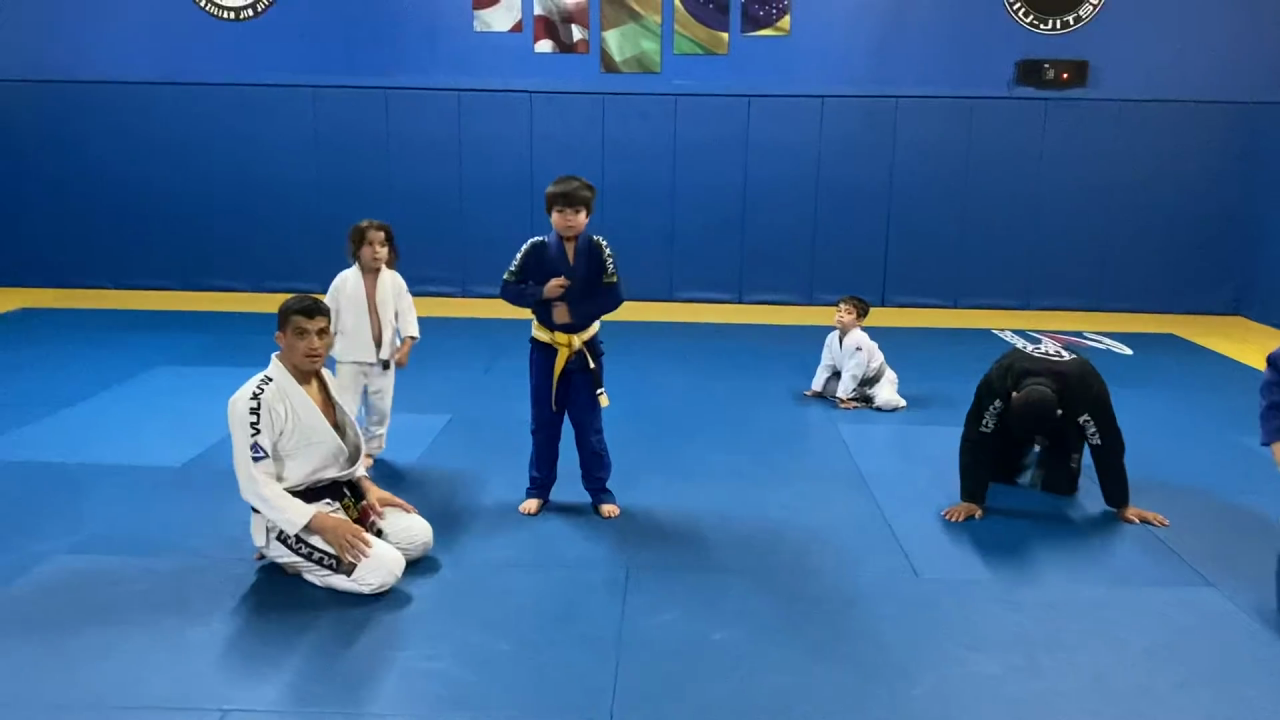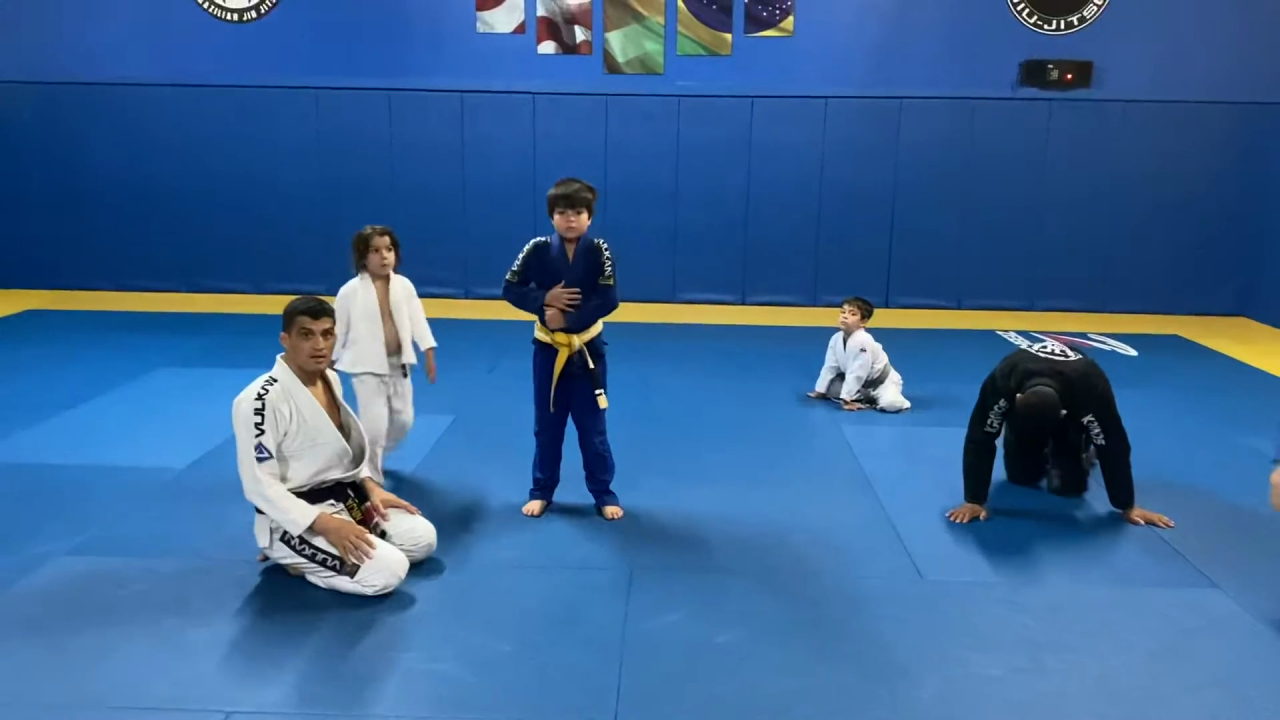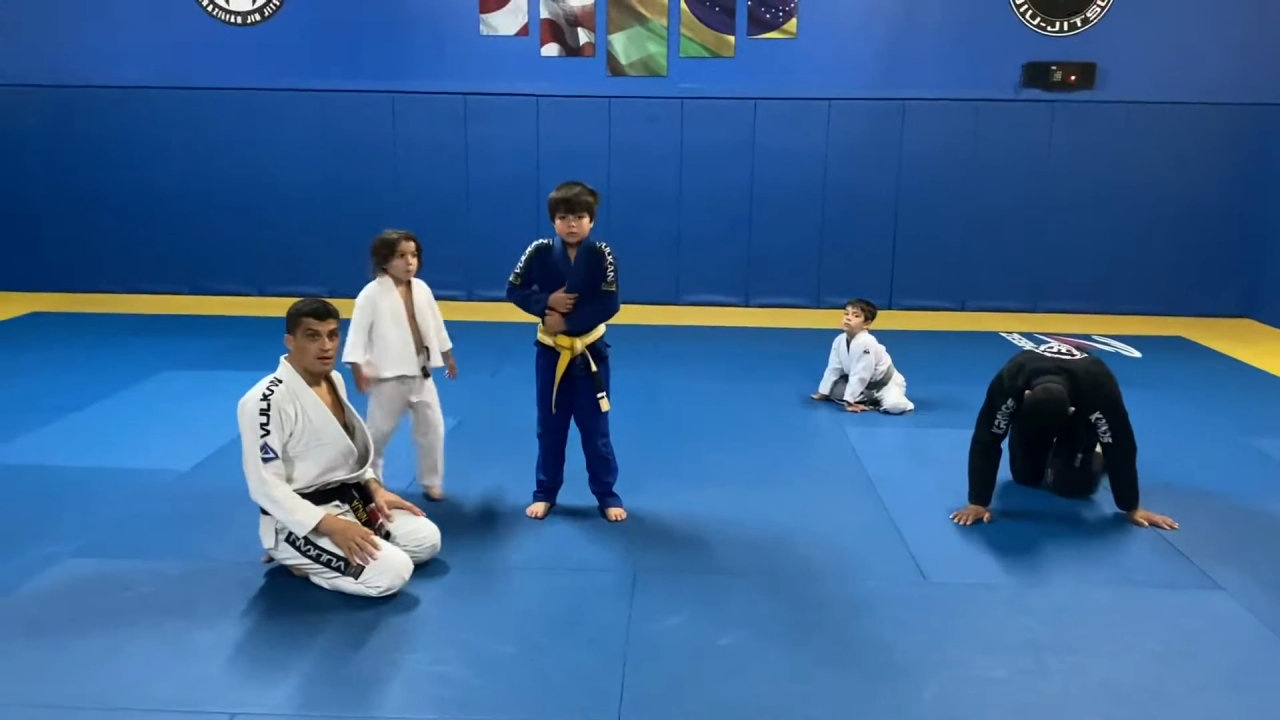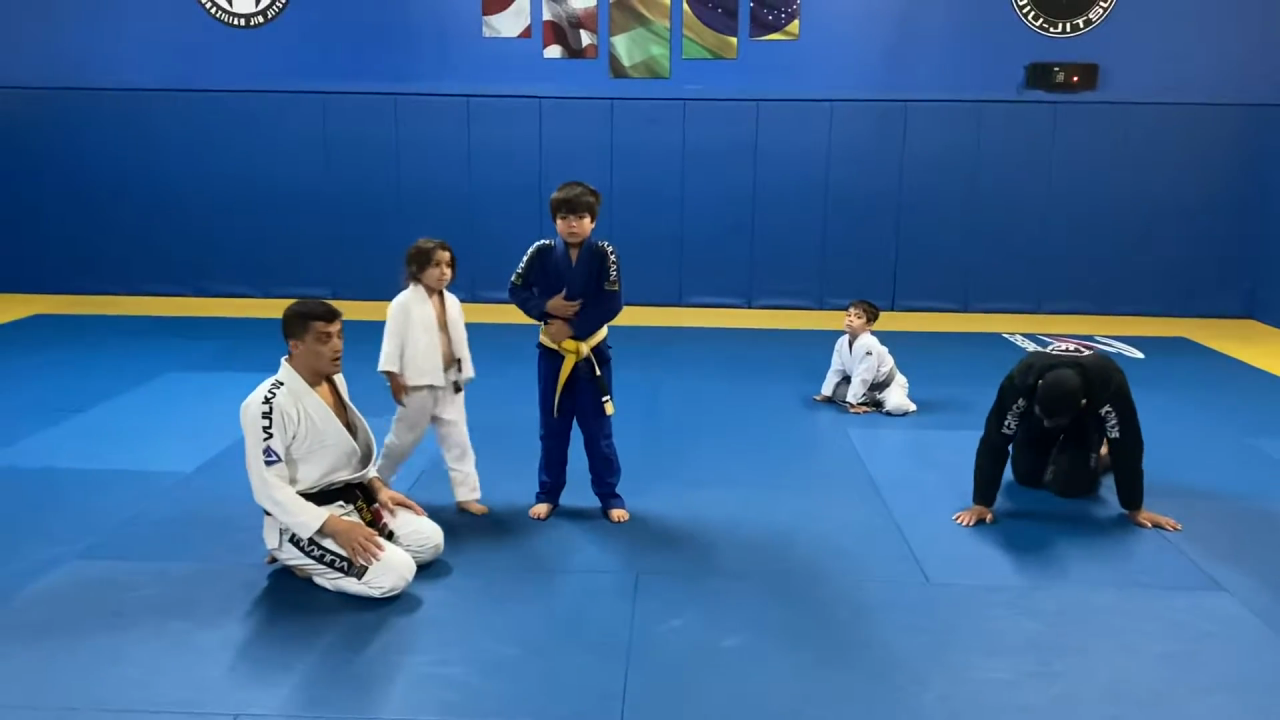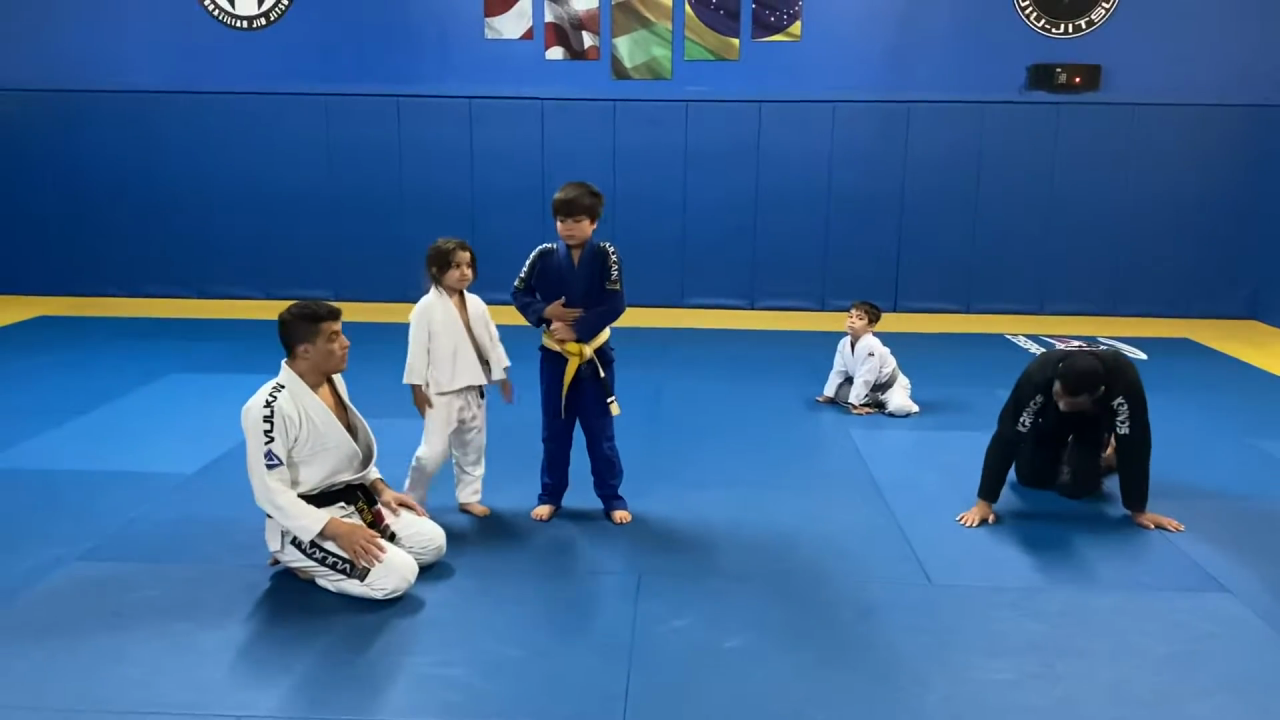
dt=0.2s
person 1, frame 1
left shoulder: (599, 249)
right shoulder: (535, 249)
left elbow: (613, 297)
right elbow: (508, 289)
left wrist: (574, 314)
right wrist: (541, 293)
left hip: (585, 349)
right hip: (546, 348)
left knee: (589, 424)
right knee: (544, 423)
left ankle: (600, 491)
right ankle: (537, 489)
person 1, frame 2
left shoulder: (599, 251)
right shoulder: (537, 249)
left elbow: (608, 300)
right elbow: (511, 289)
left wrist: (567, 319)
right wrist: (545, 299)
left hip: (587, 349)
right hip: (548, 349)
left knee: (592, 425)
right knee: (547, 425)
left ankle: (603, 492)
right ankle: (541, 490)
person 1, frame 3
left shoulder: (602, 255)
right shoulder: (539, 252)
left elbow: (609, 305)
right elbow: (515, 290)
left wrist: (567, 323)
right wrist: (547, 301)
left hip: (590, 351)
right hip: (550, 352)
left knee: (595, 427)
right knee: (550, 426)
left ankle: (606, 494)
right ankle: (545, 492)
person 1, frame 4
left shoulder: (604, 255)
right shoulder: (541, 253)
left elbow: (611, 305)
right elbow: (516, 289)
left wrist: (573, 328)
right wrist: (545, 307)
left hip: (592, 353)
right hip: (553, 354)
left knee: (598, 429)
right knee: (552, 428)
left ankle: (609, 495)
right ankle: (547, 494)
person 1, frame 5
left shoulder: (605, 255)
right shoulder: (544, 256)
left elbow: (614, 304)
right elbow: (519, 293)
left wrist: (576, 329)
right wrist: (544, 313)
left hip: (595, 357)
right hip: (555, 358)
left knee: (600, 432)
right knee: (554, 431)
left ankle: (612, 498)
right ankle: (550, 496)
person 2, frame 1
left shoulder: (323, 377)
right shoulder: (256, 400)
right elbow: (256, 485)
left wrist: (367, 485)
right wrist: (323, 524)
right hip: (290, 519)
left knee: (419, 537)
right knee: (384, 570)
left ankle: (309, 552)
right ankle: (287, 554)
person 2, frame 2
left shoulder: (329, 379)
right shoulder: (261, 400)
right elbow: (260, 486)
left wrist: (371, 487)
right wrist: (326, 525)
right hip: (295, 519)
left knee: (422, 539)
right knee: (387, 571)
right ankle: (289, 555)
person 2, frame 3
left shoulder: (333, 380)
right shoulder: (266, 401)
right elbow: (266, 486)
left wrist: (375, 488)
right wrist: (331, 526)
right hip: (298, 520)
left knee: (426, 540)
right knee: (391, 573)
left ankle: (311, 554)
right ankle: (293, 556)
person 2, frame 4
left shoulder: (334, 380)
right shoulder: (269, 404)
right elbow: (270, 489)
left wrist: (378, 487)
right wrist: (336, 527)
right hip: (303, 521)
left knee: (430, 541)
right knee: (394, 574)
left ankle: (314, 556)
right ankle: (298, 557)
person 2, frame 5
left shoulder: (333, 381)
right shoulder: (270, 407)
right elbow: (270, 492)
left wrist: (380, 488)
right wrist: (337, 530)
right hip: (306, 523)
left knee: (432, 542)
right knee: (397, 575)
left ankle: (317, 559)
right ankle: (301, 560)
person 3, frame 1
left shoulder: (395, 281)
right shoulder: (344, 281)
left elbow: (406, 315)
right elbow: (330, 317)
left wrist: (406, 344)
left hip: (384, 357)
right hip: (352, 356)
left knee: (380, 410)
right knee: (345, 409)
left ankle: (370, 449)
person 3, frame 2
left shoulder: (403, 285)
right shoulder: (351, 290)
left elbow: (418, 321)
right elbow: (339, 328)
left wrist: (429, 356)
left hip: (399, 367)
right hip: (367, 369)
left knee: (403, 421)
right knee: (374, 427)
left ankle: (383, 450)
right ankle: (371, 477)
person 3, frame 3
left shoulder: (422, 289)
right shoulder: (372, 293)
left elbow: (435, 323)
right elbow: (358, 332)
left wrist: (447, 355)
right wrist: (358, 369)
left hip: (421, 371)
right hip: (388, 375)
left knee: (432, 427)
right knee: (380, 430)
left ankle: (430, 480)
person 3, frame 4
left shoulder: (452, 302)
right shoulder: (404, 303)
right elbow: (393, 342)
left wrist: (463, 375)
right wrist: (394, 379)
left hip: (451, 385)
right hip: (418, 386)
left knee: (458, 442)
right knee: (403, 439)
left ankle: (466, 495)
right ankle: (378, 478)
person 3, frame 5
left shoulder: (476, 304)
right shoulder: (427, 307)
left elbow: (492, 340)
right elbow: (418, 351)
left wrist: (503, 376)
right wrist: (417, 390)
left hip: (474, 389)
right hip: (443, 391)
left knee: (472, 447)
right knee: (434, 449)
left ankle: (469, 497)
right ankle: (413, 496)
person 4, frame 1
left shoulder: (1088, 393)
right shoulder: (996, 383)
left elbow: (1108, 448)
right elbow: (975, 439)
left wrist: (1122, 506)
right wrist: (970, 500)
left knee: (1060, 485)
right knee: (999, 474)
right ankle: (1025, 446)
person 4, frame 2
left shoulder: (1093, 392)
right shoulder: (1001, 383)
left elbow: (1114, 448)
right elbow: (979, 440)
left wrist: (1127, 507)
right wrist: (974, 501)
left knee: (1067, 485)
right knee: (1021, 477)
left ankle: (1085, 453)
person 4, frame 3
left shoulder: (1101, 391)
right shoulder: (1009, 382)
left elbow: (1121, 447)
right elbow: (986, 441)
left wrist: (1132, 508)
right wrist: (978, 503)
left hip: (1080, 421)
right hip: (1029, 409)
left knee: (1067, 484)
right knee: (1025, 477)
left ankle: (1097, 454)
person 4, frame 4
left shoulder: (1111, 386)
right shoulder: (1022, 380)
left elbow: (1127, 446)
right elbow: (995, 440)
left wrist: (1135, 509)
right wrist: (981, 504)
left hip: (1086, 422)
left knee: (1067, 484)
right knee: (1026, 477)
left ankle: (1102, 453)
person 4, frame 5
left shoulder: (1124, 382)
right shoulder: (1039, 375)
left elbow: (1134, 445)
right elbow: (1007, 436)
left wrist: (1138, 510)
right wrist: (985, 501)
left hip: (1095, 421)
right hip: (1049, 419)
left knee: (1074, 485)
right knee: (1029, 477)
left ankle: (1106, 455)
right ankle: (1062, 449)
